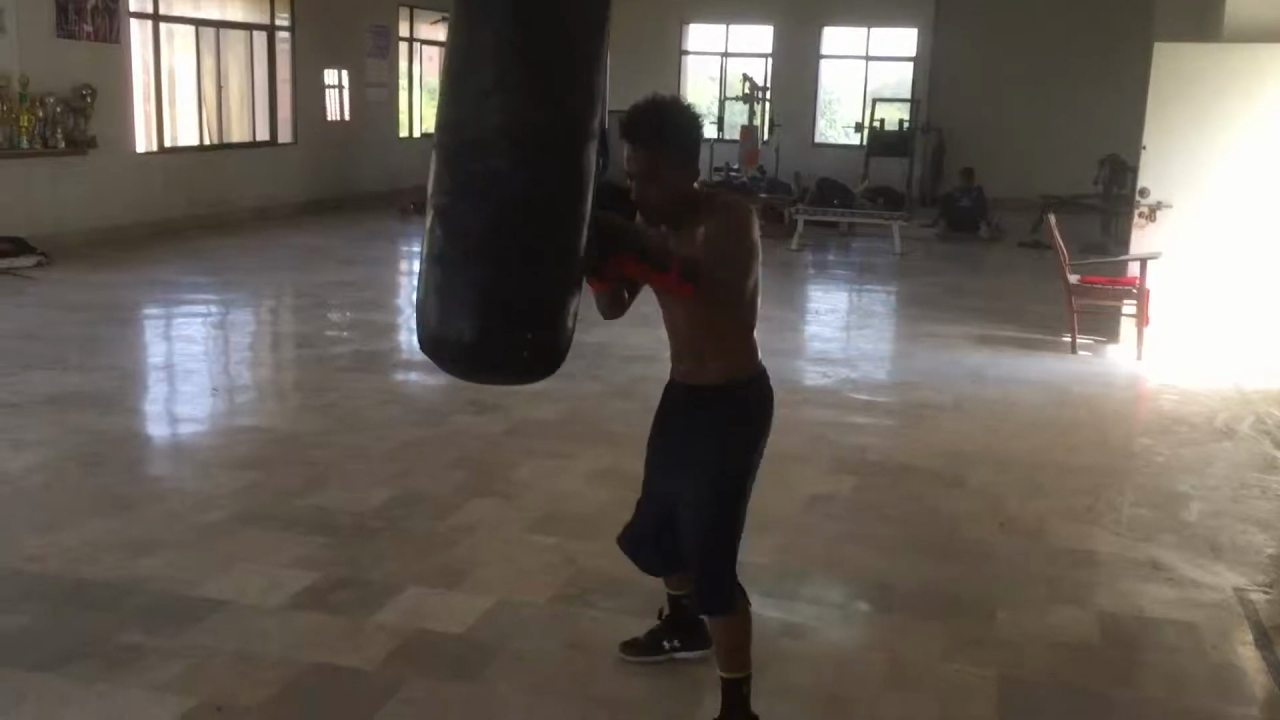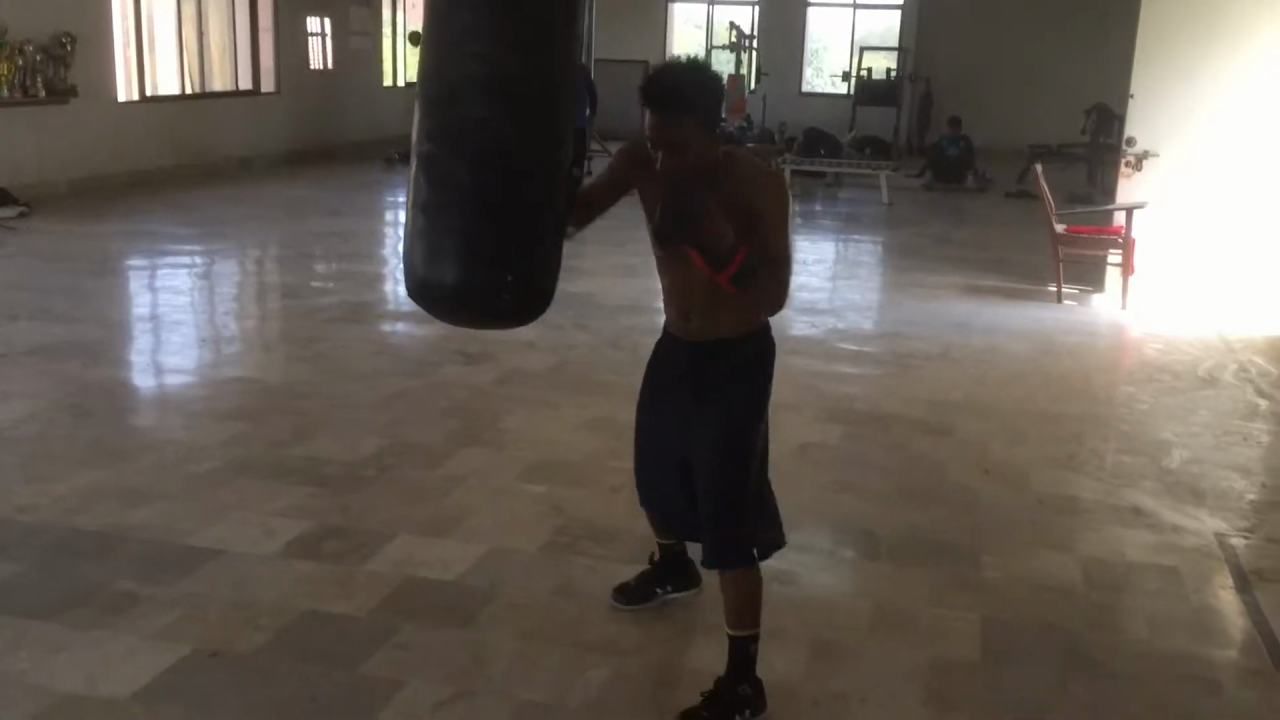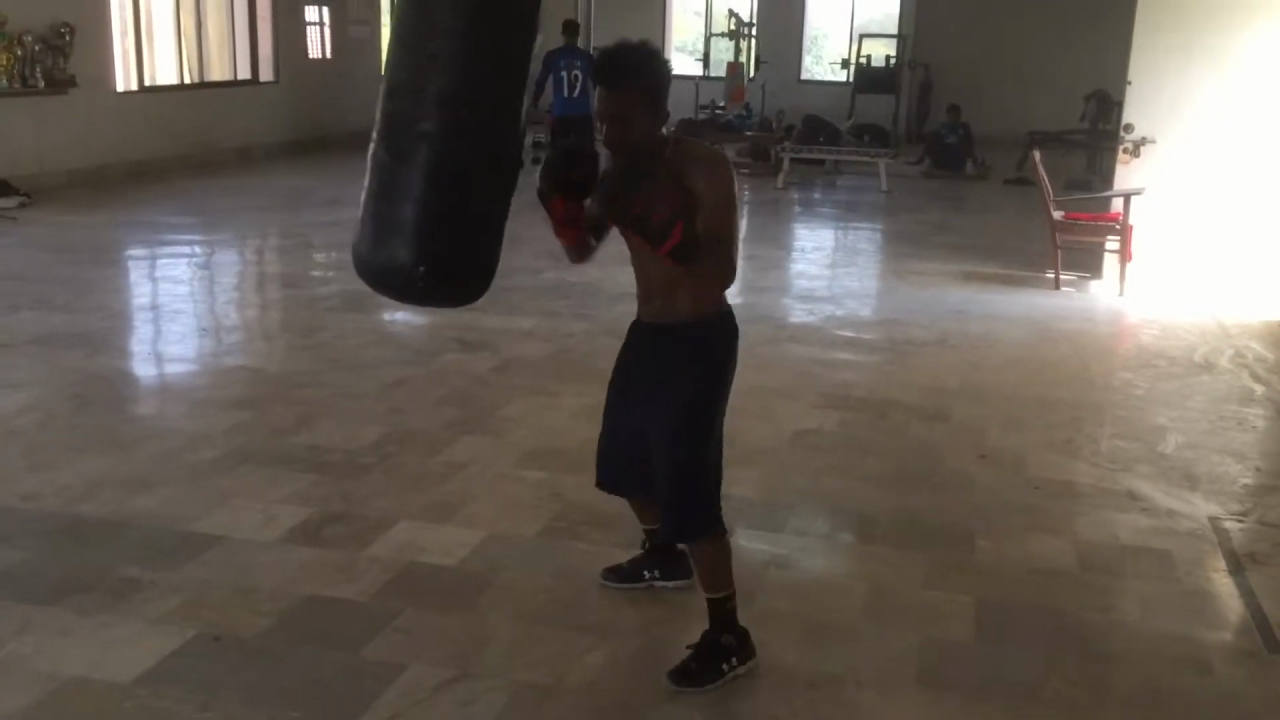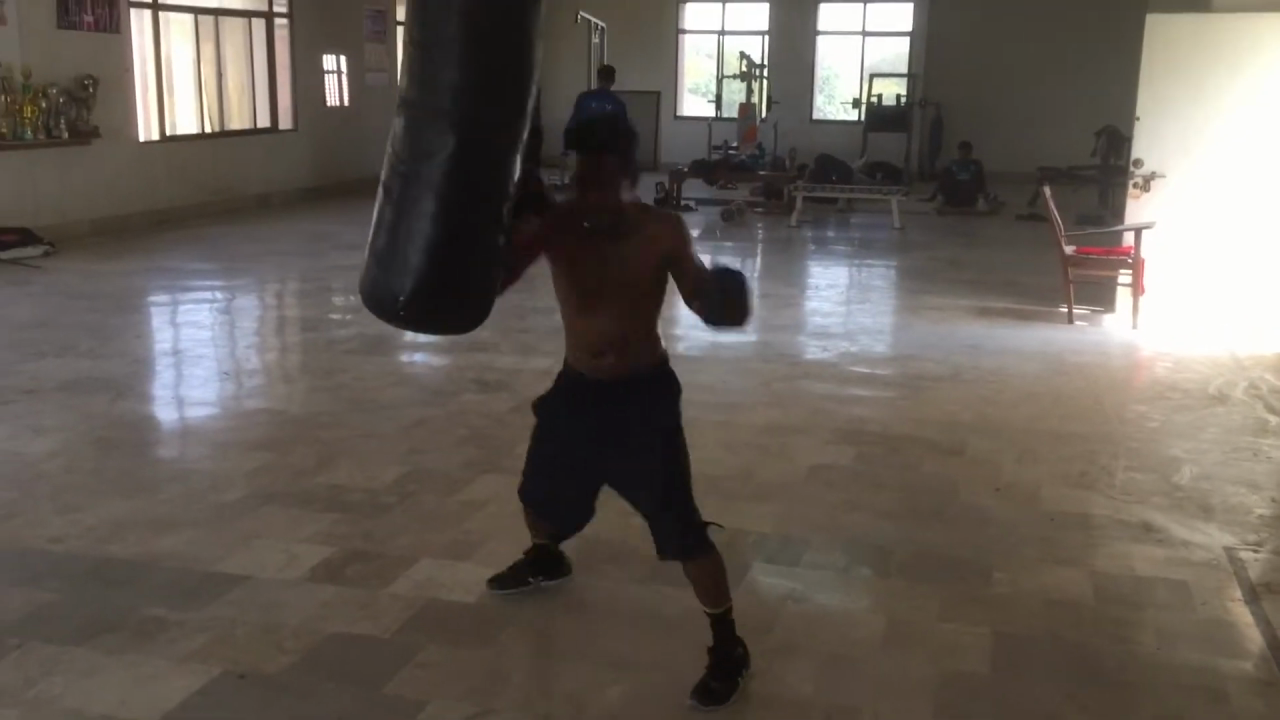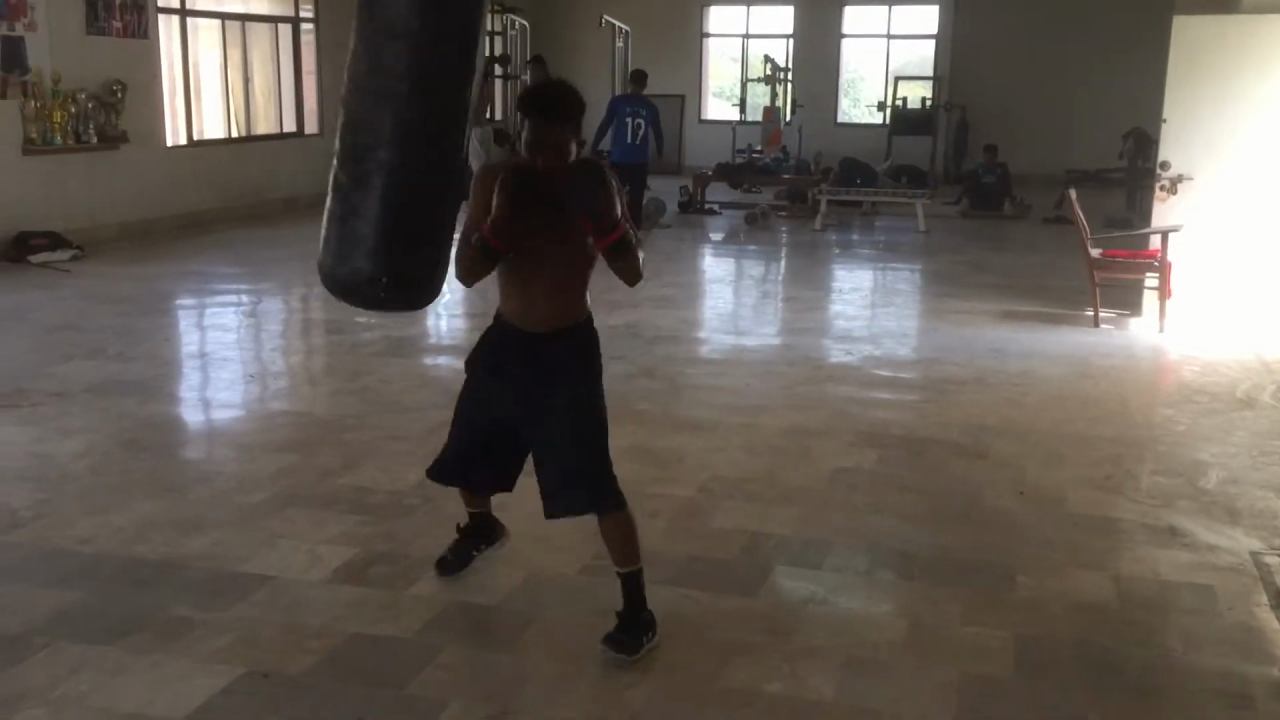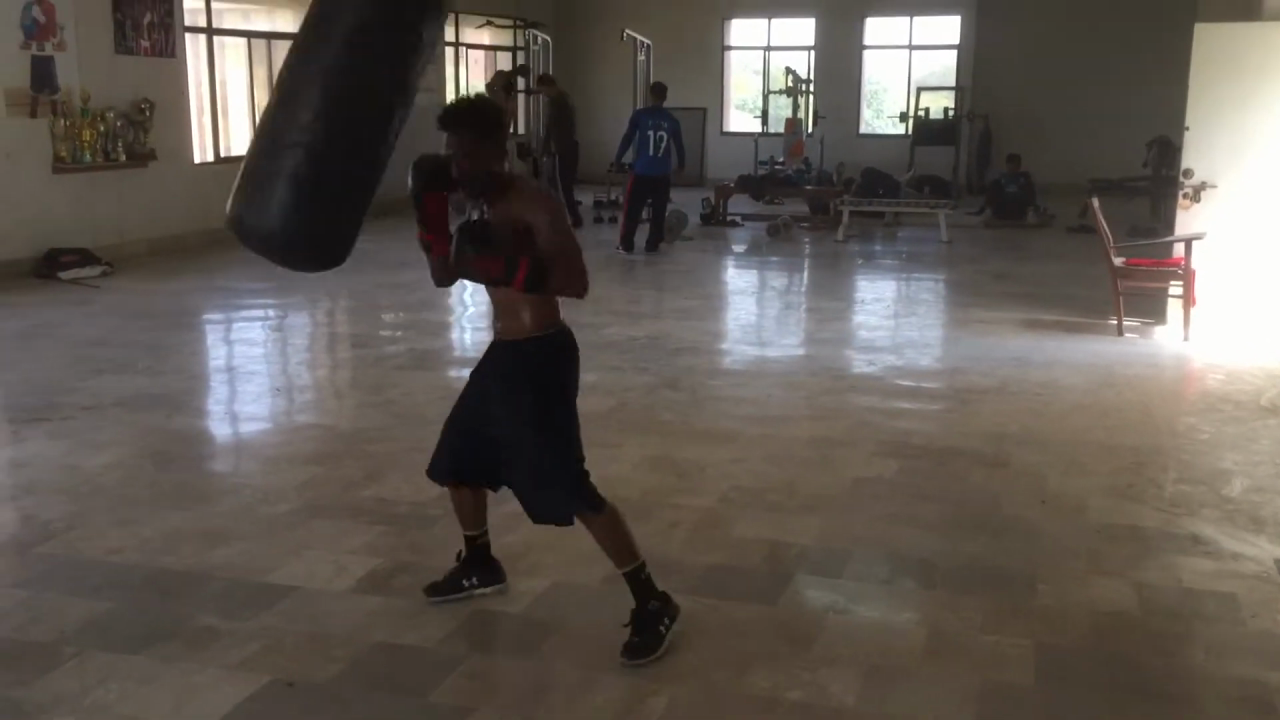
dt=0.5s
person 1, frame 1
left shoulder: (730, 220)
right shoulder: (650, 220)
left elbow: (726, 303)
right elbow: (613, 309)
left wrist: (660, 256)
right wrist: (605, 248)
left hip: (735, 403)
right hip: (682, 394)
left knee: (711, 557)
right knee: (659, 521)
right ankle: (684, 625)
person 1, frame 2
left shoulder: (757, 183)
right shoulder: (641, 162)
left elbow: (774, 297)
right elbow: (571, 216)
left wrist: (715, 239)
left hip: (737, 359)
right hip: (674, 349)
left knee: (729, 518)
right knee: (657, 475)
right ankle: (671, 567)
person 1, frame 3
left shoulder: (705, 165)
right shoulder: (613, 163)
left elbow: (720, 272)
right elbow: (579, 252)
left wrist: (656, 215)
right wrist: (559, 199)
left hip: (702, 340)
right hip: (646, 333)
left knee: (687, 488)
right knee: (624, 460)
left ankle: (726, 635)
right ankle: (662, 554)
person 1, frame 4
left shoulder: (661, 229)
right shoulder: (552, 222)
left elbow: (706, 304)
left wrist: (722, 289)
right wrist: (511, 228)
left hip: (647, 390)
right hip: (578, 389)
left knee: (678, 526)
right knee: (543, 494)
left ankle: (728, 649)
right ankle: (544, 559)
person 1, frame 5
left shoulder: (593, 186)
right shoulder: (497, 180)
left elbow: (632, 274)
right elbow: (469, 274)
left wrist: (608, 223)
right wrist: (504, 217)
left hip: (571, 350)
right hip: (506, 344)
left knee: (593, 486)
right knee: (463, 459)
left ankle: (637, 610)
right ankle: (481, 527)
person 1, frame 6
left shoulder: (535, 203)
right shoulder: (478, 204)
left elbow: (578, 283)
right elbow: (443, 277)
left wrist: (511, 271)
right wrist: (430, 214)
left hip: (541, 356)
right hip: (504, 353)
left knee: (570, 489)
right knee: (456, 461)
left ankle: (652, 604)
right ankle: (479, 564)
